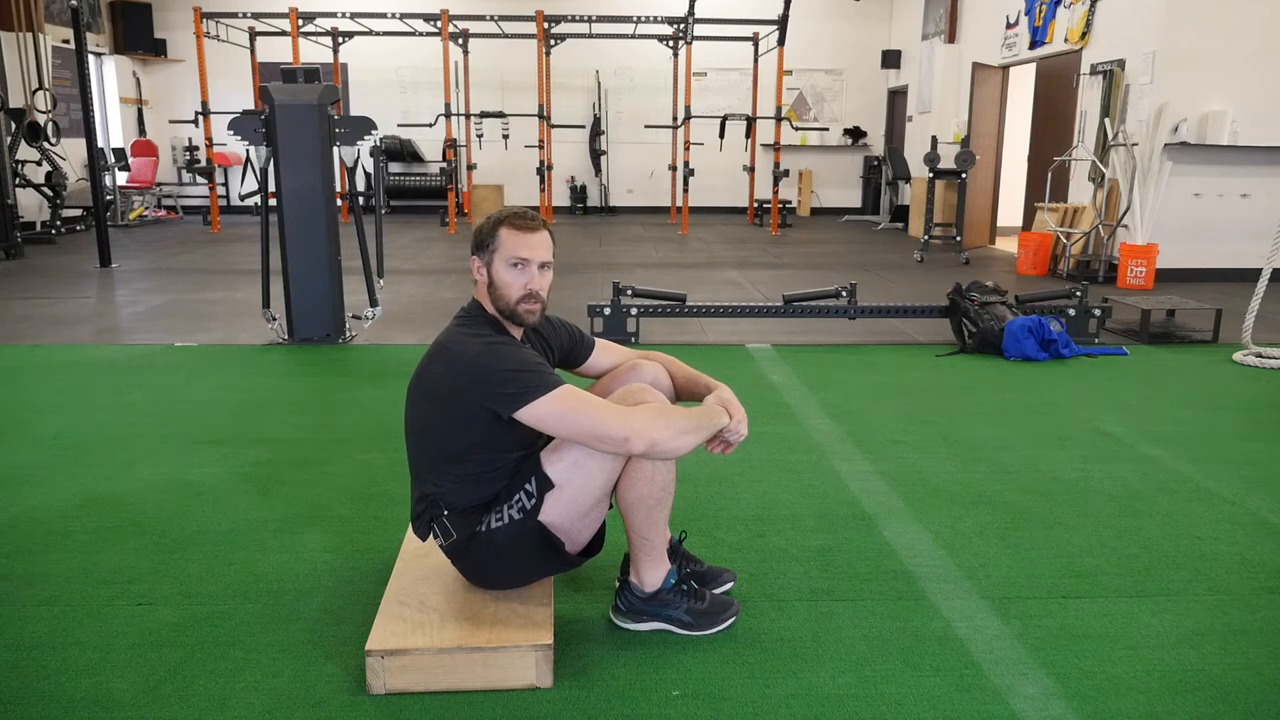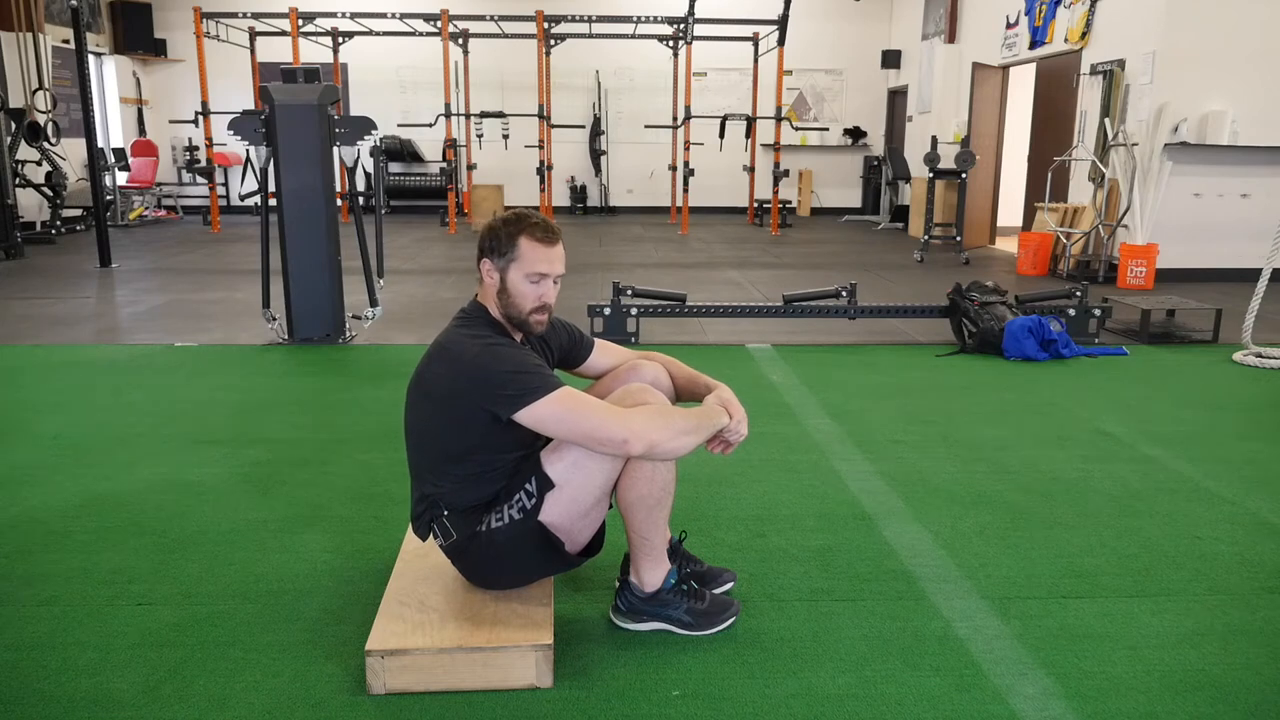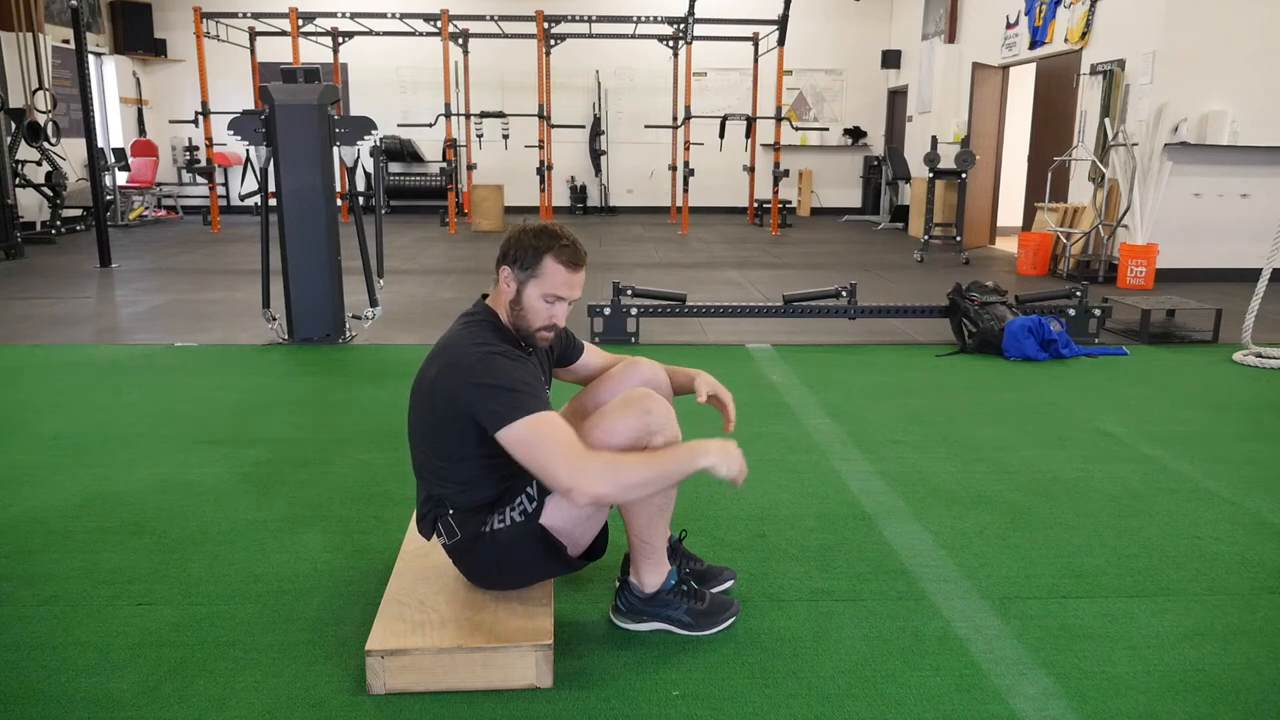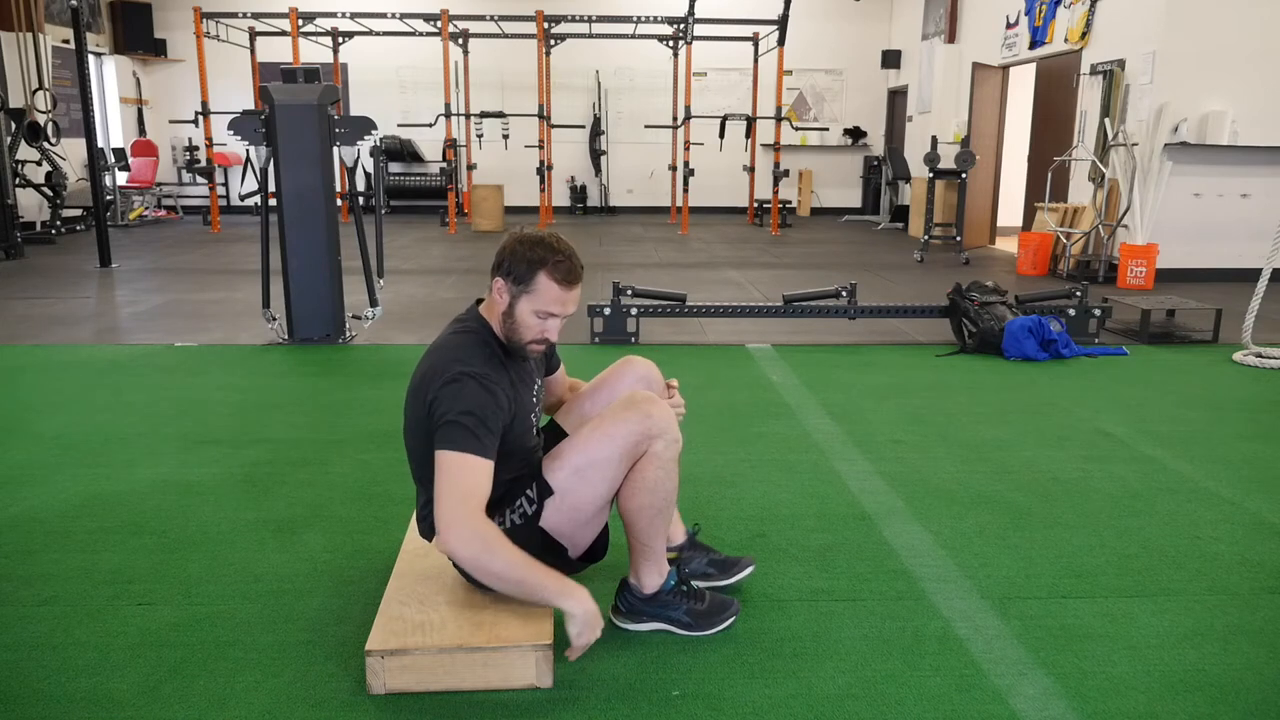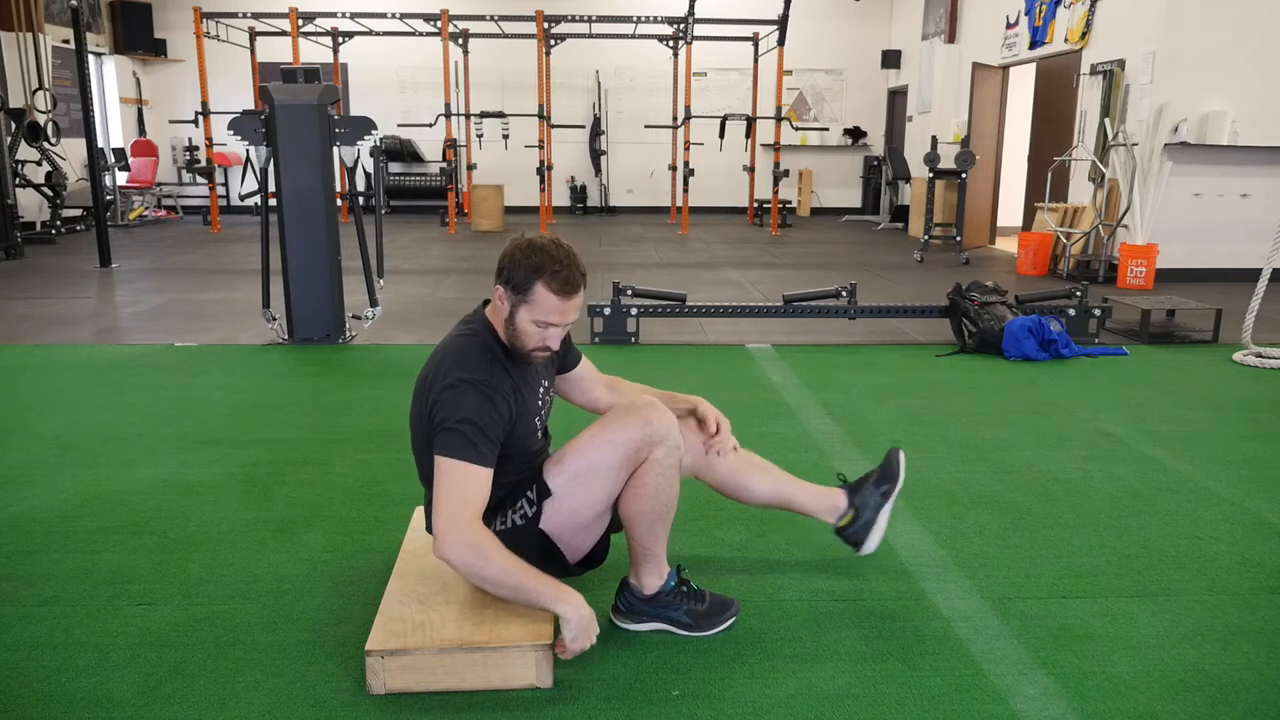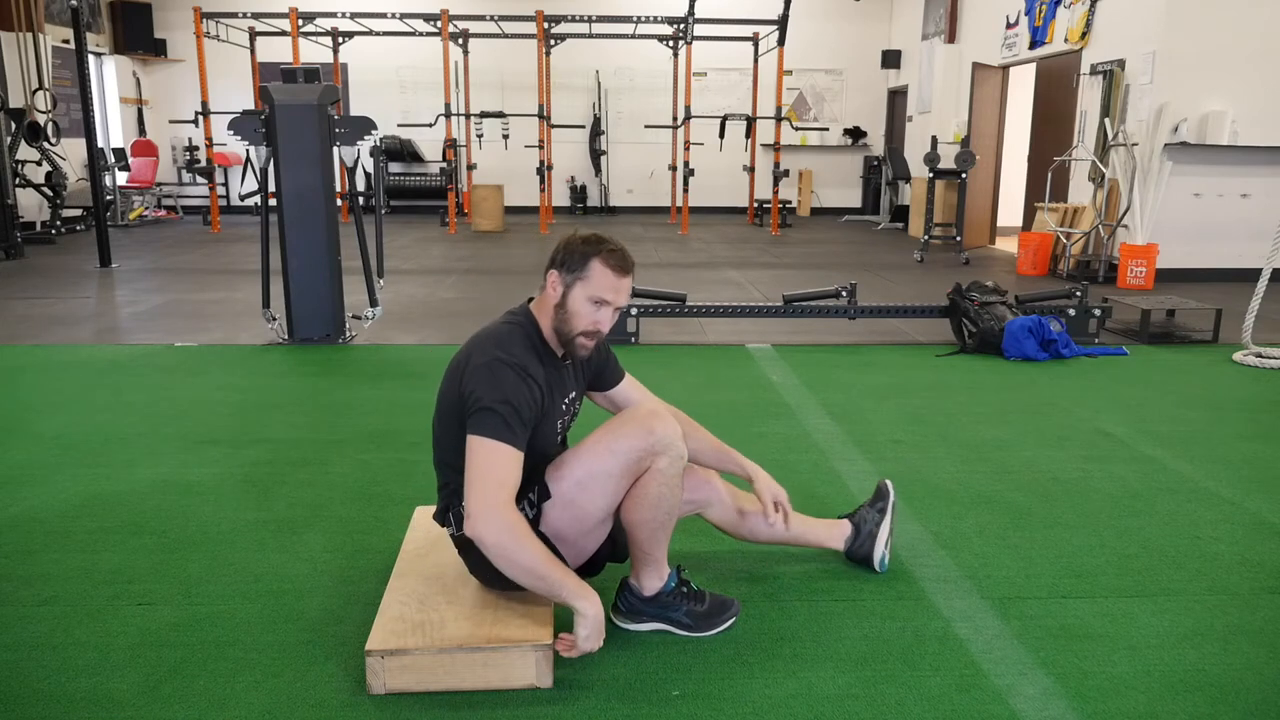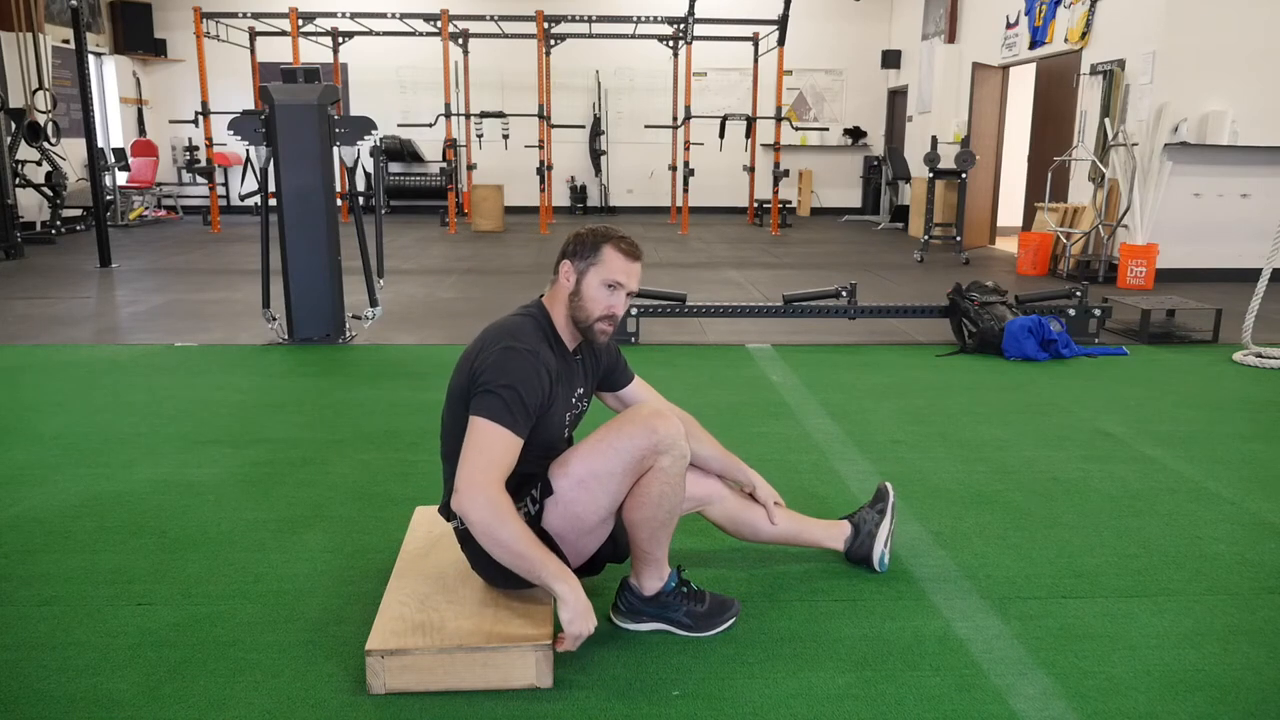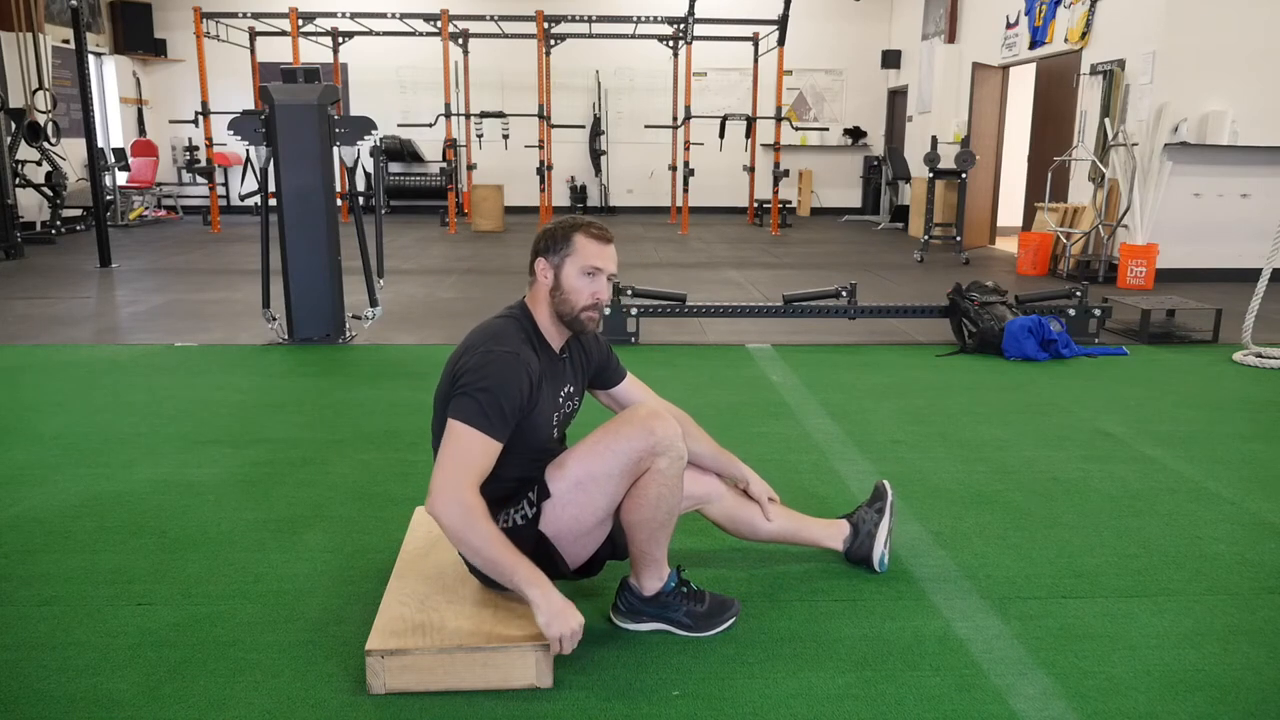
dt=0.4s
person 1, frame 1
left shoulder: (534, 325)
right shoulder: (480, 357)
left elbow: (643, 360)
right elbow: (630, 435)
left wrist: (714, 389)
right wrist: (716, 416)
left hip: (515, 486)
right hip: (485, 538)
left knee: (646, 377)
right knee: (641, 417)
left ankle: (658, 551)
right ankle: (650, 590)
person 1, frame 2
left shoulder: (533, 324)
right shoulder: (480, 358)
left elbow: (640, 360)
right elbow: (628, 437)
left wrist: (714, 389)
right wrist: (716, 416)
left hip: (514, 486)
right hip: (486, 538)
left knee: (647, 378)
right knee: (643, 412)
left ankle: (660, 552)
right ankle: (650, 591)
person 1, frame 3
left shoulder: (533, 325)
right shoulder: (483, 362)
left elbow: (615, 365)
right elbow: (582, 483)
left wrist: (692, 377)
right wrist: (702, 453)
left hip: (517, 486)
right hip: (490, 538)
left knee: (643, 377)
right knee: (648, 416)
left ankle: (658, 551)
right ankle: (650, 591)
person 1, frame 4
left shoulder: (523, 329)
right shoulder: (467, 378)
left elbow: (563, 393)
right elbow: (458, 533)
left wrist: (653, 398)
right wrist: (572, 598)
right hip: (498, 542)
left knee: (638, 374)
right knee: (651, 420)
left ankle: (675, 550)
right ankle: (650, 593)
person 1, frame 5
left shoulder: (539, 327)
right shoulder: (469, 385)
left elbow: (598, 390)
right elbow: (455, 540)
left wrist: (690, 405)
right wrist: (567, 603)
left hip: (537, 493)
right hip: (511, 540)
left knee: (693, 428)
right knee: (651, 423)
left ankle: (842, 512)
right ankle: (649, 593)
person 1, frame 6
left shoulder: (578, 336)
right shoulder: (505, 368)
left elbow: (657, 409)
right elbow: (486, 521)
left wrist: (750, 468)
right wrist: (584, 600)
left hip: (543, 505)
right hip: (506, 547)
left knee: (702, 485)
right knee: (654, 432)
left ankle: (847, 536)
right ankle: (650, 594)
person 1, frame 7
left shoulder: (591, 342)
right shoulder: (518, 356)
left elbow: (673, 415)
right elbow: (473, 497)
left wrist: (749, 478)
right wrist: (566, 587)
left hip: (544, 511)
right hip: (507, 539)
left knee: (703, 486)
right knee: (656, 430)
left ankle: (848, 538)
right ankle: (649, 594)
person 1, frame 8
left shoulder: (579, 340)
right shoulder: (501, 361)
left elbow: (662, 408)
right elbow: (447, 500)
left wrist: (741, 472)
right wrist: (541, 593)
left hip: (542, 507)
right hip: (510, 538)
left knee: (704, 484)
right knee: (653, 431)
left ankle: (847, 538)
right ankle: (650, 594)
